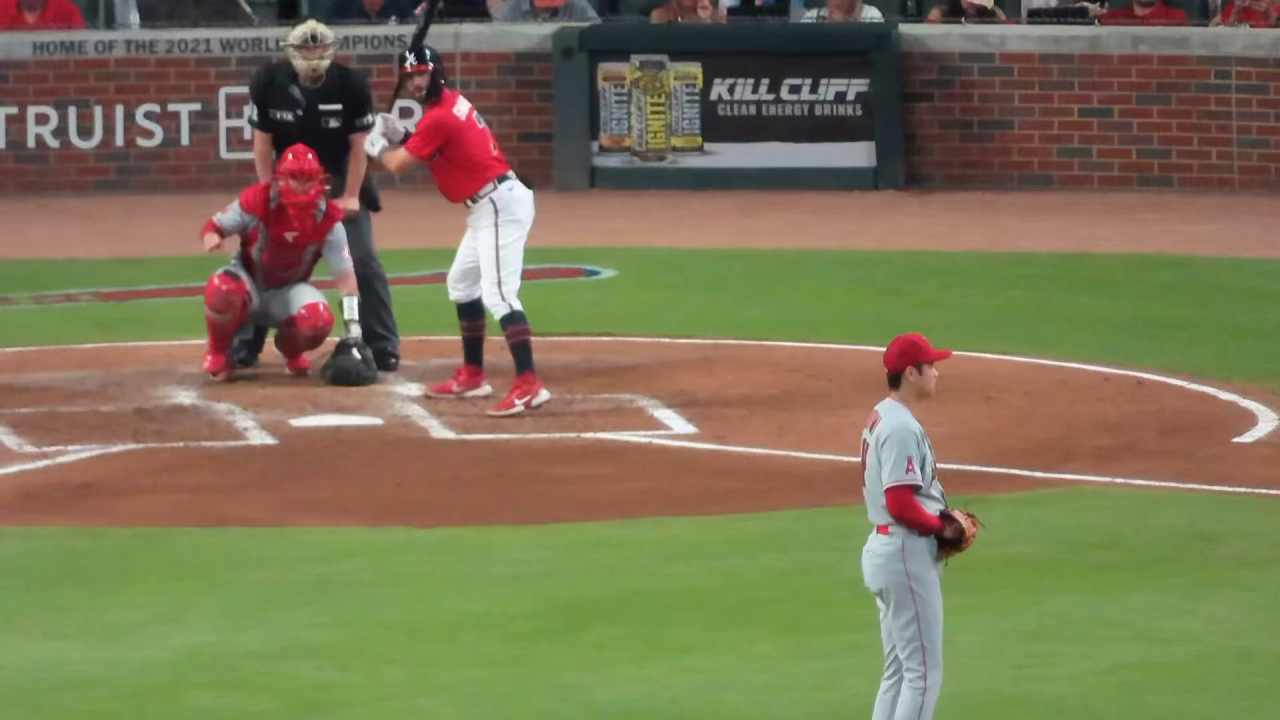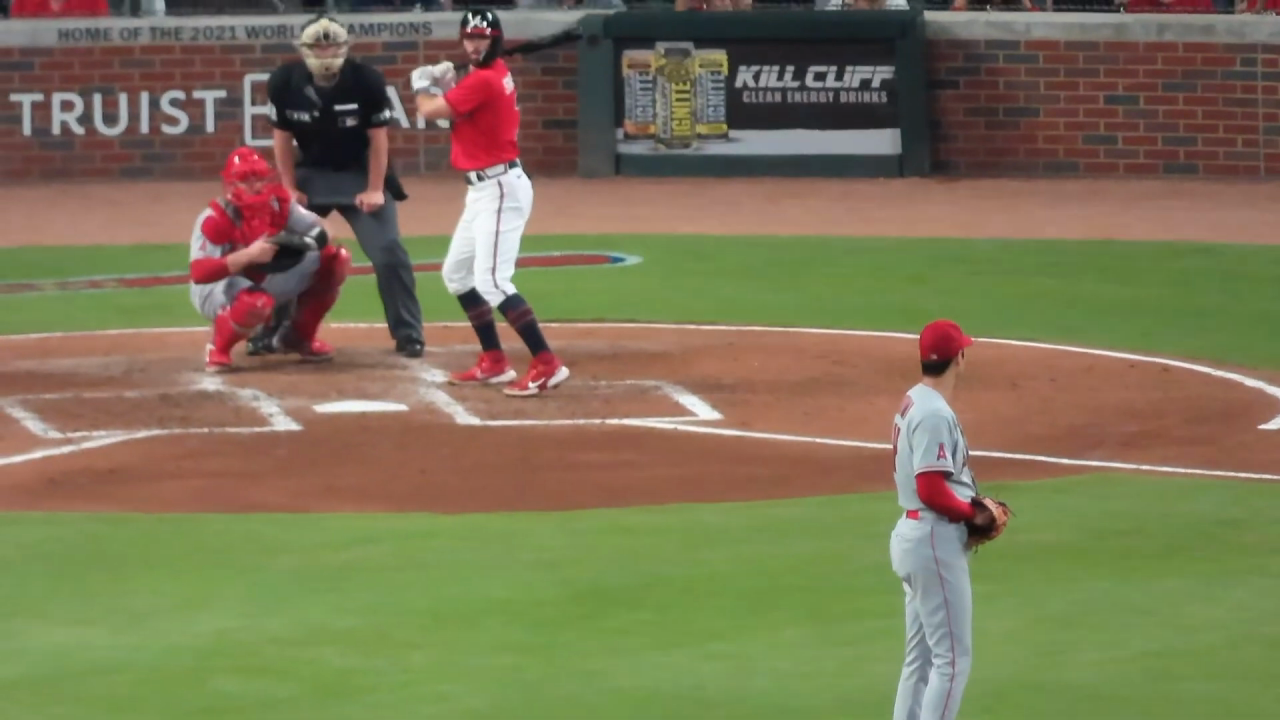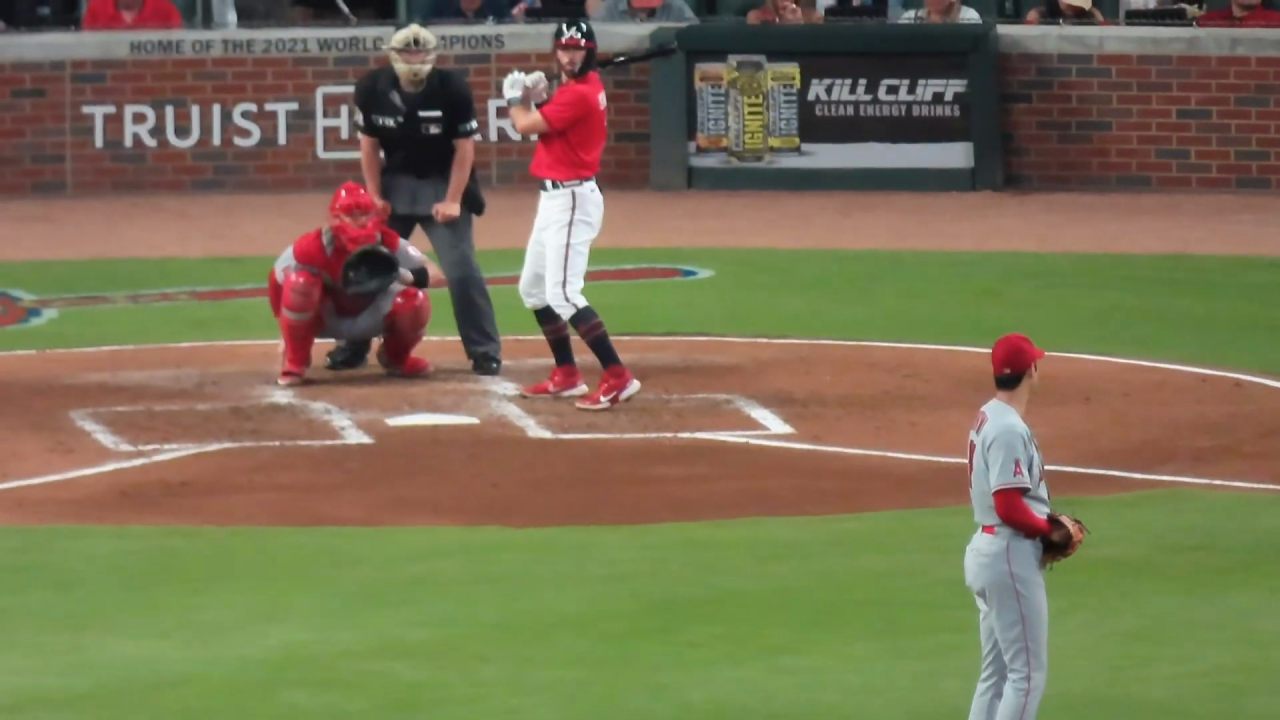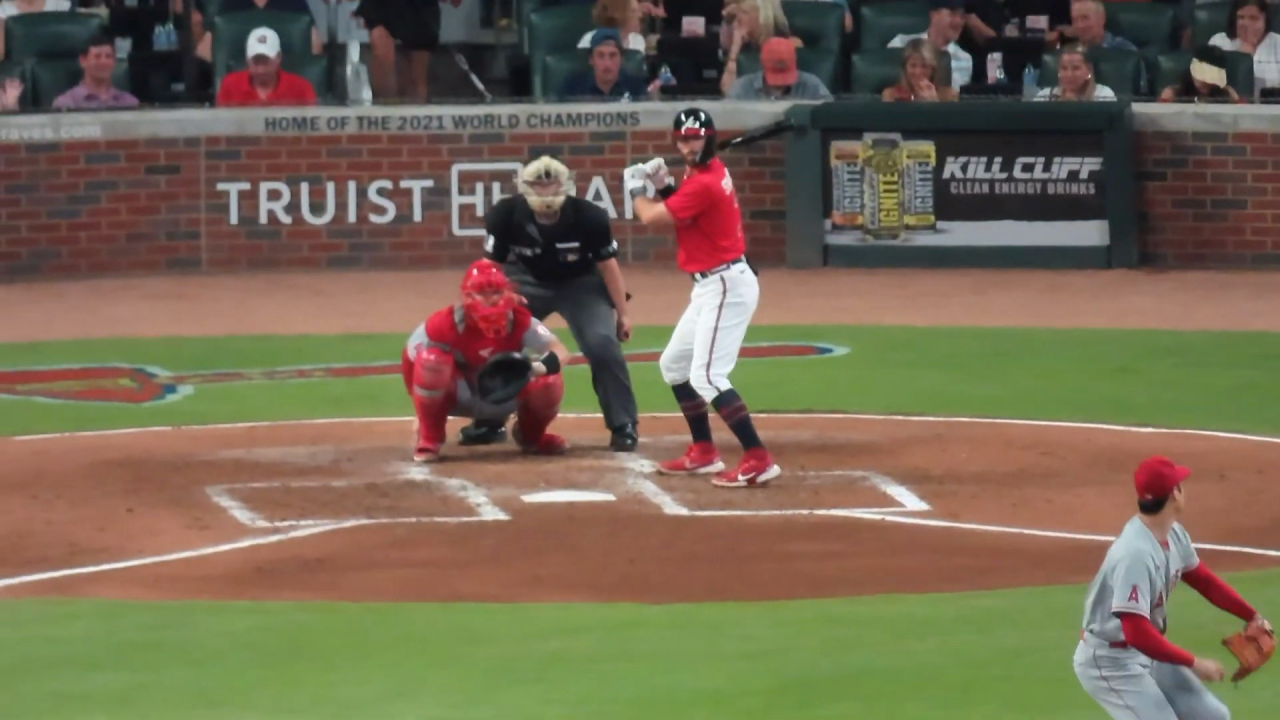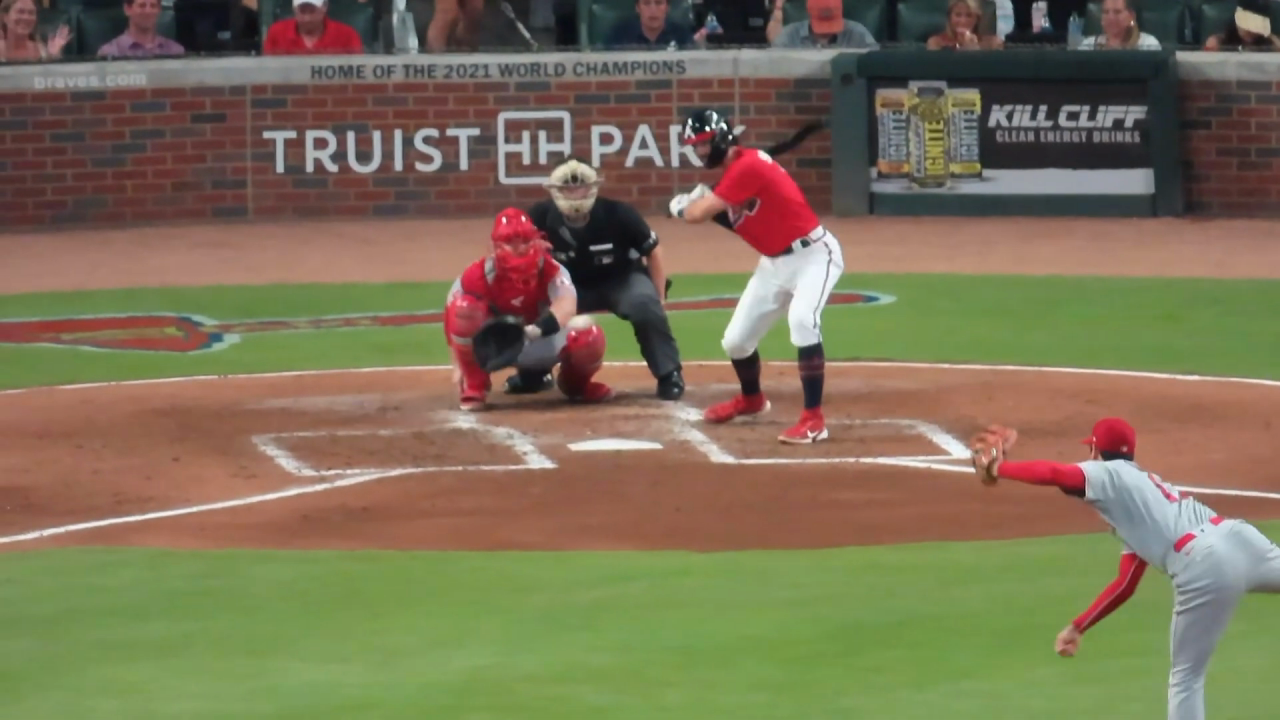
dt=1s
person 1, frame 1
left shoulder: (437, 117)
right shoulder: (449, 101)
left elbow: (398, 164)
right elbow: (426, 144)
left wrist: (377, 146)
right wrist: (399, 133)
left hip: (500, 204)
right hip: (493, 203)
left knee: (499, 294)
right knee: (462, 282)
left ankle: (528, 385)
right ankle: (471, 375)
person 1, frame 2
left shoulder: (484, 79)
right shoulder: (490, 74)
left elbow: (430, 111)
right elbow: (460, 112)
left wrist: (421, 85)
right wrist: (447, 86)
left hip: (500, 187)
right hip: (484, 187)
left knee: (491, 281)
right knee: (456, 272)
left ankle: (547, 363)
right ankle: (494, 361)
person 1, frame 3
left shoulder: (579, 93)
right shoulder: (580, 85)
left elbow: (525, 126)
right elbow: (552, 121)
left wrist: (513, 96)
right wrist: (539, 97)
left hip: (571, 199)
right hip: (556, 197)
left knee: (562, 293)
right knee: (533, 288)
left ankle: (618, 377)
right ankle: (567, 375)
person 1, frame 4
left shoulder: (704, 182)
right shoulder: (706, 173)
left elbow: (652, 217)
right elbow: (682, 205)
left wrist: (636, 187)
right wrist: (662, 184)
left hip: (726, 285)
right hip: (713, 285)
left knee: (707, 376)
right knee: (674, 364)
left ankle: (758, 459)
right ankle: (703, 453)
person 1, frame 5
left shoulder: (747, 164)
right shoulder: (730, 179)
left elbow: (704, 211)
right elbow: (737, 222)
left wrist: (682, 207)
right wrist: (699, 203)
left hip: (815, 254)
right hip: (775, 263)
left knee: (802, 321)
right knee: (736, 340)
left ankle: (813, 419)
right ankle: (750, 398)
person 2, frame 1
left shoulder: (881, 418)
right shoulder: (902, 428)
right elbow: (901, 505)
left wrist: (937, 523)
right wrist: (942, 527)
left hip: (887, 549)
right hip: (905, 554)
left knee: (898, 668)
right knee: (923, 670)
person 2, frame 2
left shoulder: (913, 402)
right shoulder: (935, 412)
right elbow: (931, 490)
left wrist: (967, 510)
right wrist: (974, 513)
left hip: (915, 534)
right hip: (933, 540)
left knee: (922, 656)
right knee: (952, 657)
person 2, frame 3
left shoulder: (989, 417)
right shoulder: (1010, 428)
right elbow: (1009, 508)
left wrist: (1044, 527)
right wrist: (1050, 529)
left hip: (992, 551)
right hip: (1009, 556)
left knee: (997, 673)
right knee: (1026, 672)
person 2, frame 4
left shoulder: (1173, 533)
right shoulder: (1135, 553)
left elbow: (1204, 579)
right elbow: (1138, 633)
left wrist: (1252, 615)
right wrist: (1194, 663)
left hip: (1143, 656)
right hip: (1107, 662)
person 2, frame 5
left shoulder: (1106, 473)
right shoulder: (1142, 481)
left elbow: (1059, 475)
right elbow: (1125, 583)
left wrist: (999, 468)
left hip: (1203, 569)
left knee: (1185, 678)
person 3, frame 1
left shoulder: (351, 84)
right shoulder: (268, 82)
left elbow: (359, 144)
right elbow: (262, 141)
left wrist: (351, 195)
left hip: (338, 183)
left knee: (363, 263)
left ankle: (384, 347)
right ankle: (246, 343)
person 3, frame 2
left shoulder: (367, 80)
right shoulder: (284, 81)
left elbow: (378, 138)
right elbow: (282, 138)
left wrist: (375, 189)
right wrist: (291, 189)
left hip: (359, 174)
right hip: (310, 175)
left knee: (388, 252)
left ankle: (409, 333)
right ankle: (270, 330)
person 3, frame 3
left shoulder: (453, 89)
right shoulder: (372, 87)
left elbow: (464, 148)
right elbow: (369, 144)
left wrist: (454, 200)
right wrist: (374, 195)
left hip: (443, 186)
right hip: (395, 185)
left knee: (462, 270)
left ankle: (485, 350)
right ankle: (355, 345)
person 3, frame 4
left shoulder: (588, 215)
right shoulder: (505, 214)
left elbow: (607, 263)
left wrist: (622, 313)
left hip: (581, 283)
right hip: (529, 281)
left knee: (603, 344)
left ankle: (624, 425)
right ankle: (489, 420)
person 3, frame 5
left shoulder: (619, 214)
right shoulder: (540, 217)
left elbow: (652, 252)
left wrist: (659, 299)
left hip: (621, 278)
right hip: (571, 284)
left knee: (644, 306)
left ankle: (669, 375)
right ankle: (534, 373)
person 4, frame 1
left shoulder: (328, 219)
right shoulder: (256, 200)
left elbow: (345, 275)
right elbow: (213, 227)
left wrist: (353, 328)
right wrist: (211, 238)
left hip: (288, 293)
right hip: (250, 289)
left knee: (319, 320)
right knee: (222, 289)
left ankle: (291, 350)
right ankle: (219, 353)
person 4, frame 2
left shoulder: (279, 203)
right shoulder: (215, 219)
left elbow: (323, 232)
right elbow: (198, 273)
left wrist: (305, 243)
right wrist: (248, 255)
left hip: (267, 280)
left knee: (337, 259)
right knee: (257, 302)
left ankle: (300, 337)
right ankle: (218, 348)
person 4, frame 3
left shoulder: (388, 242)
right shoulder: (311, 247)
left elbow: (435, 273)
right elbow: (276, 282)
left wrist: (406, 276)
right wrist: (286, 338)
left hip: (369, 317)
right hip: (325, 318)
left knee: (416, 302)
right knee: (299, 282)
left ankle: (395, 358)
right ankle: (295, 362)
person 4, frame 4
left shoulder: (520, 321)
right shoulder: (444, 324)
left elbow: (560, 352)
right elbow: (410, 359)
left wrist: (538, 368)
right wrist: (423, 405)
right hip: (458, 397)
left knee: (550, 381)
right knee: (430, 359)
left ankle: (530, 436)
right ankle: (430, 438)
person 4, frame 5
left shoulder: (551, 270)
right shoulder: (478, 276)
left elbow: (567, 307)
right elbow: (454, 317)
left wrist: (532, 331)
right wrist: (459, 367)
left hip: (541, 344)
left knee: (590, 339)
right knee: (464, 308)
left ankle: (575, 384)
right ankle: (476, 388)
